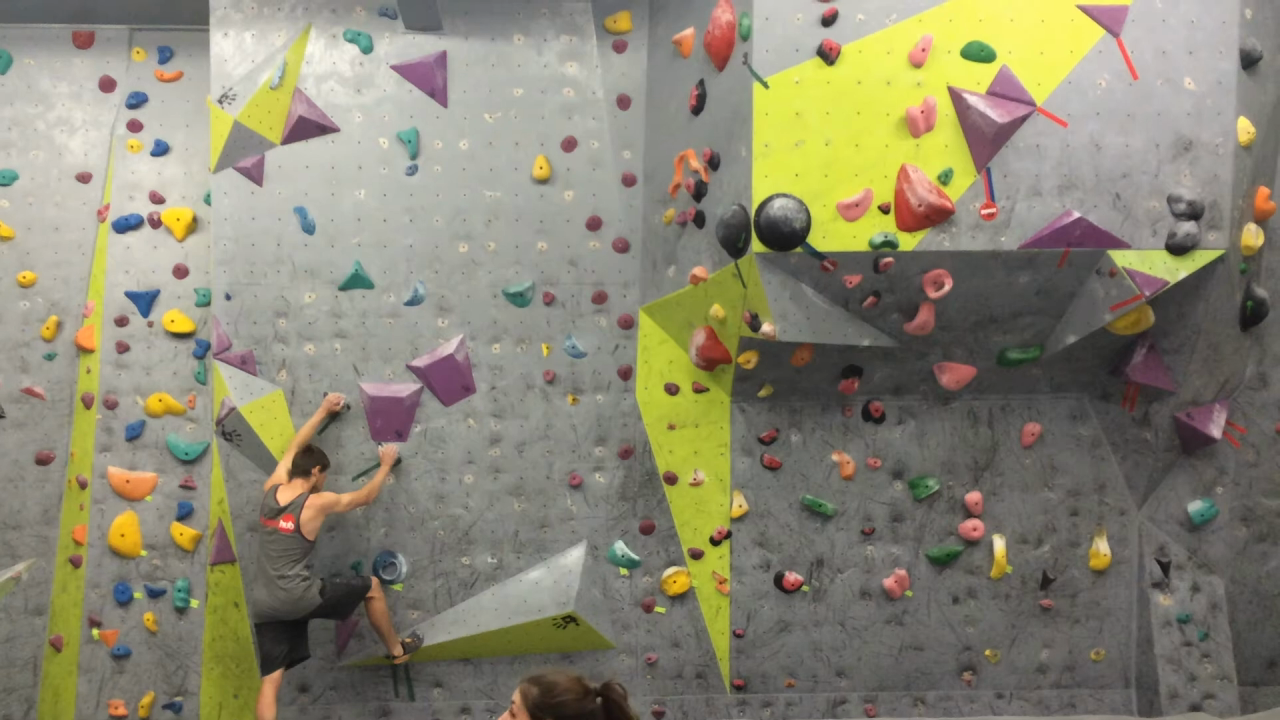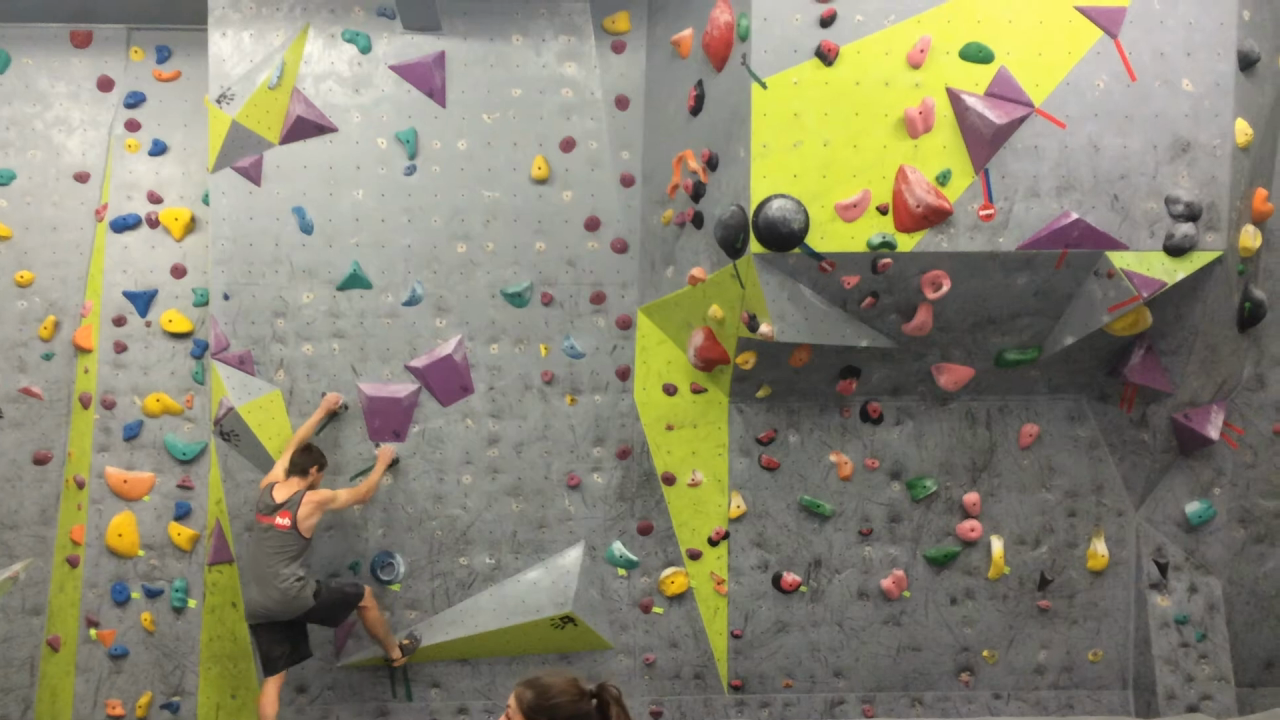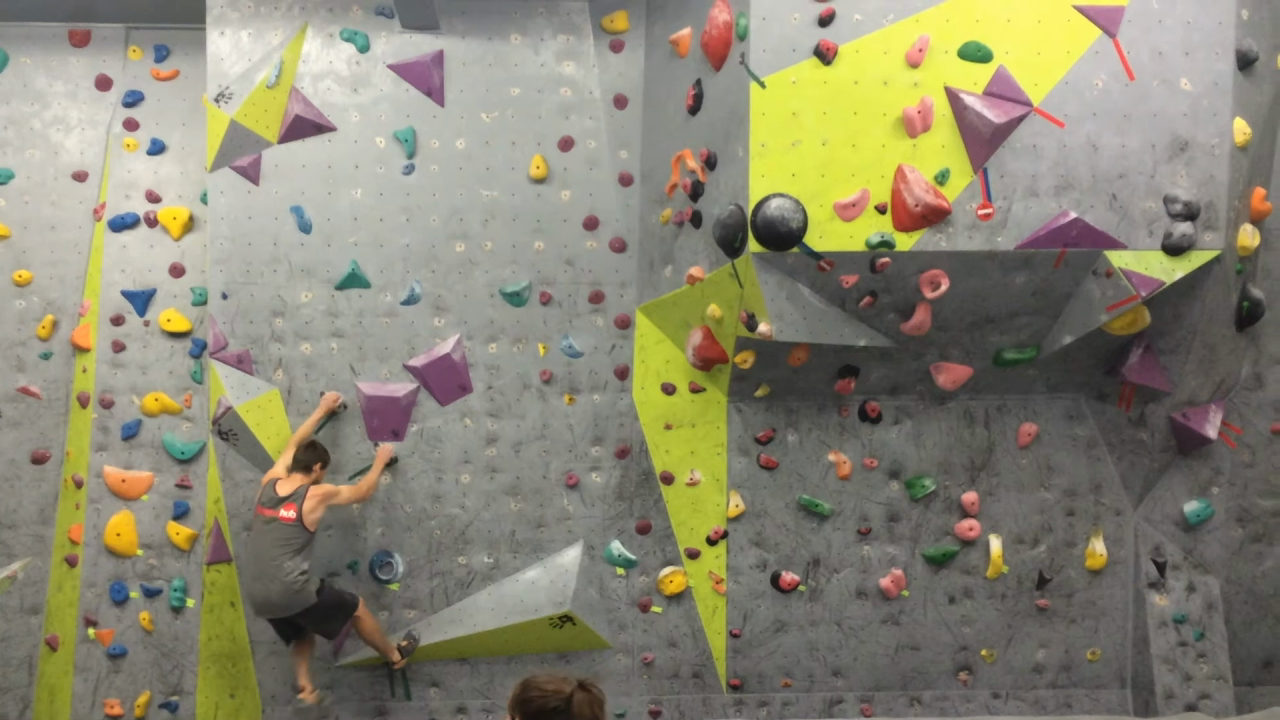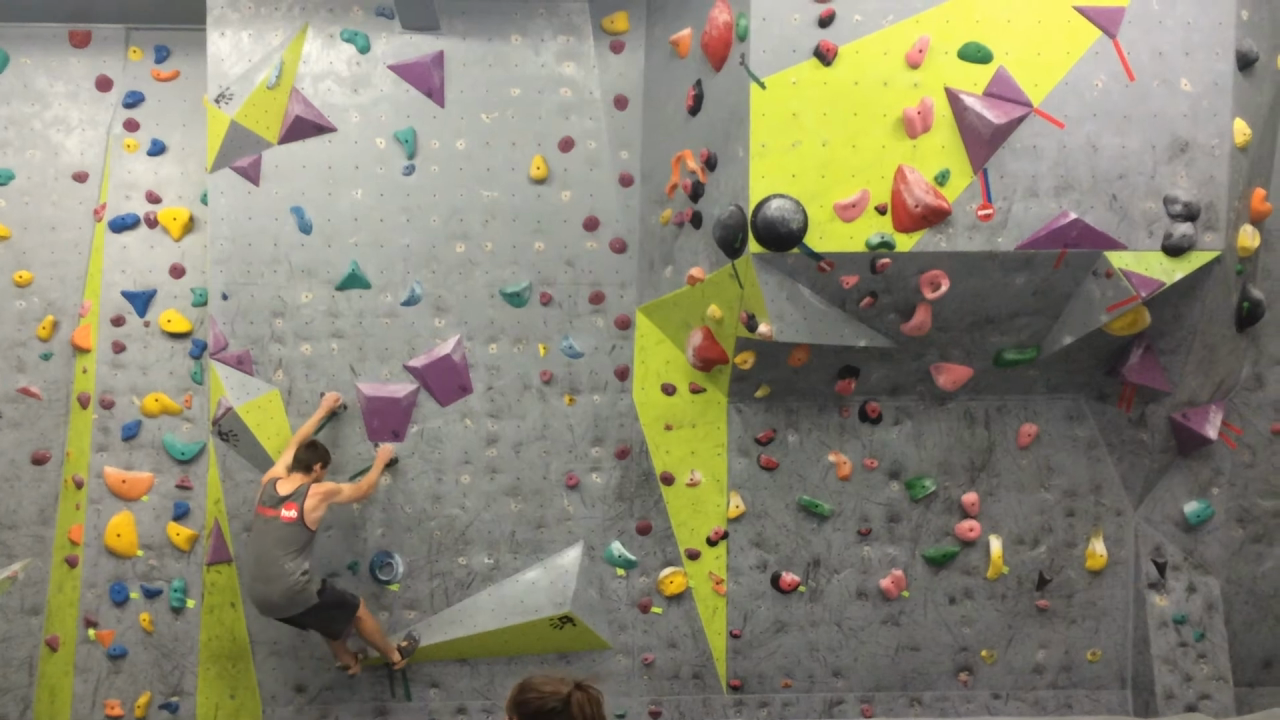
dt=0.3s
person 1, frame 1
left shoulder: (272, 489)
right shoulder: (318, 503)
left elbow: (295, 448)
right elbow: (366, 496)
left wrist: (323, 411)
right wrist: (386, 464)
left hip: (263, 605)
right hip: (298, 598)
left knee: (271, 680)
right knee: (371, 587)
right ankle: (396, 649)
person 1, frame 2
left shoulder: (267, 486)
right shoulder: (314, 500)
left elbow: (293, 447)
right elbow: (362, 494)
left wrist: (322, 411)
right wrist: (382, 463)
left hip: (256, 604)
right hip: (291, 597)
left knee: (273, 679)
right knee: (364, 596)
right ankle: (394, 652)
person 1, frame 3
left shoulder: (270, 482)
right shoulder: (318, 496)
left elbow: (293, 446)
right elbow: (362, 492)
left wrist: (321, 411)
right wrist: (380, 462)
left hip: (258, 597)
right hip: (290, 592)
left knee: (304, 626)
right knee: (356, 609)
left ankle: (304, 684)
right ankle: (394, 656)
person 1, frame 4
left shoulder: (269, 482)
right shoulder: (318, 493)
left elbow: (296, 445)
right elbow: (363, 490)
left wrist: (323, 410)
right wrist: (381, 461)
left hip: (259, 596)
right hip: (291, 593)
left knee: (327, 608)
right knee: (357, 609)
left ankle: (347, 659)
right ankle: (394, 655)
